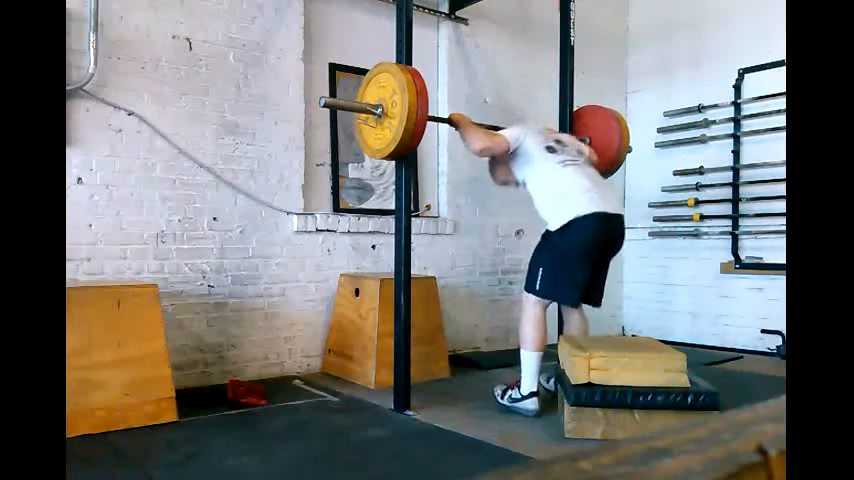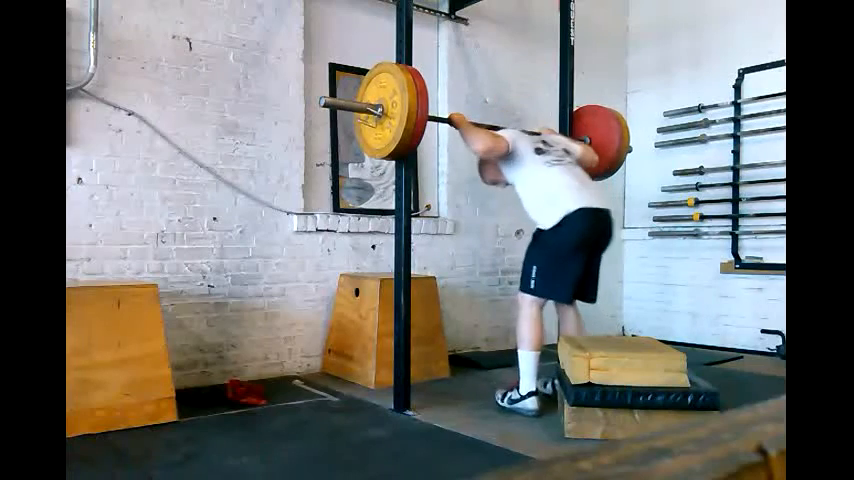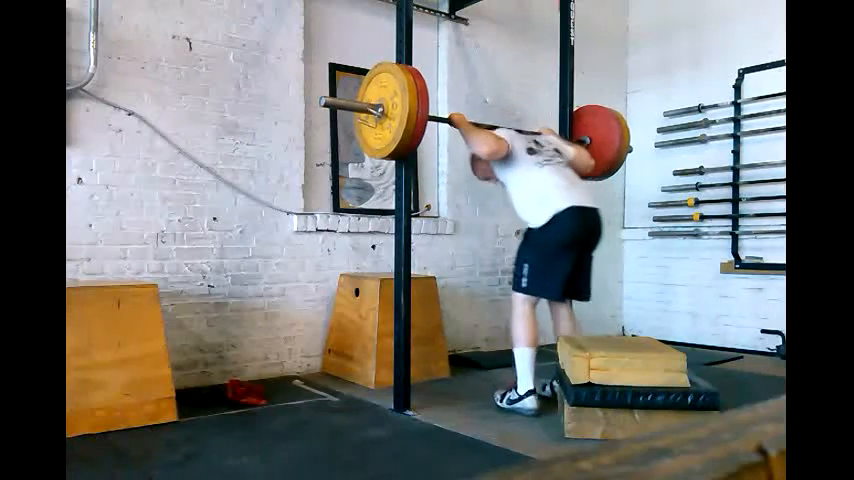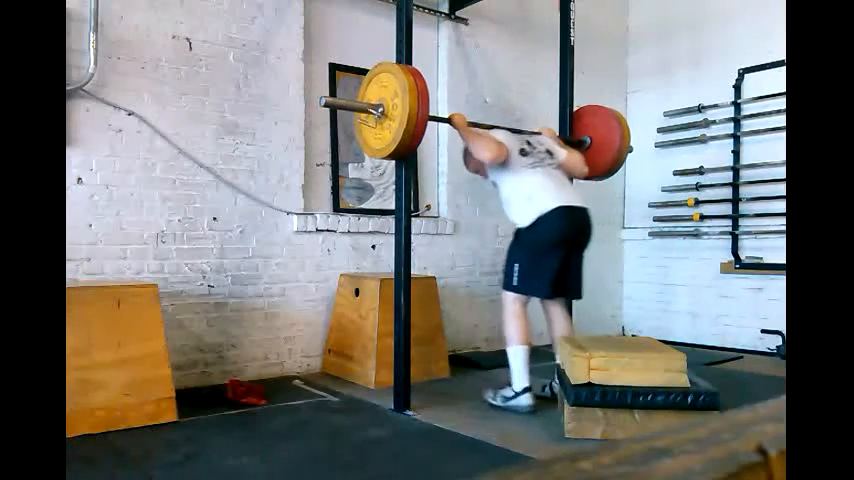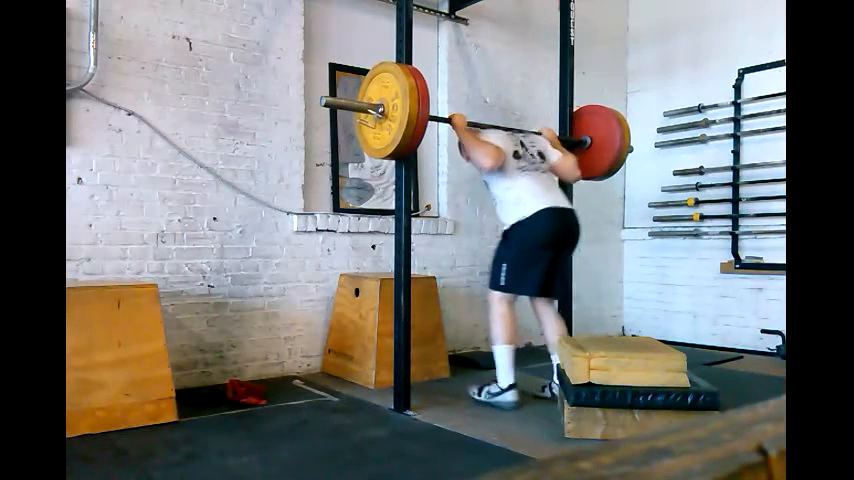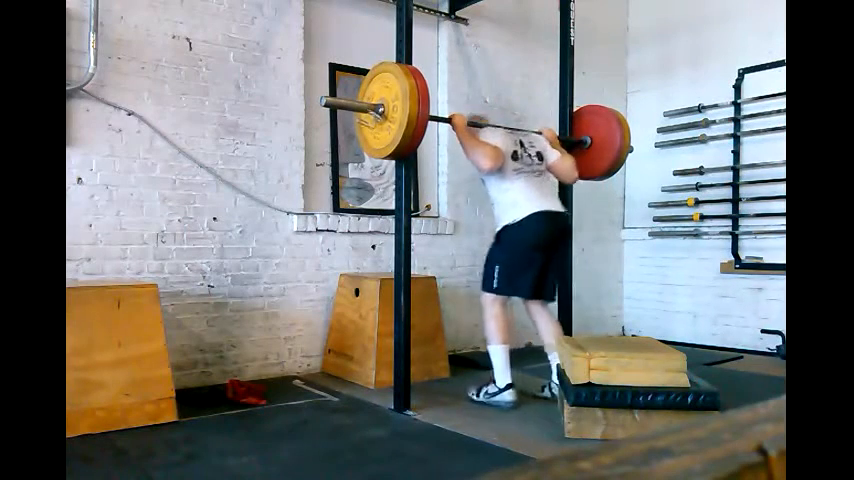
dt=0.1s
person 1, frame 1
left shoulder: (517, 137)
right shoulder: (556, 139)
left elbow: (480, 145)
right elbow: (593, 157)
left wrist: (460, 122)
left hip: (578, 224)
right hip: (611, 222)
left knee: (534, 302)
right knee: (571, 303)
left ankle: (526, 392)
person 1, frame 2
left shoulder: (509, 140)
right shoulder: (547, 141)
left elbow: (483, 145)
right elbow: (592, 158)
left wrist: (460, 122)
left hip: (568, 221)
right hip: (600, 219)
left knee: (529, 302)
right knee: (565, 301)
left ankle: (525, 393)
person 1, frame 3
left shoulder: (500, 138)
right shoulder: (542, 140)
left elbow: (486, 148)
right elbow: (588, 162)
left wrist: (462, 125)
right wrist: (556, 139)
left hip: (558, 220)
right hip: (588, 218)
left knee: (523, 301)
right knee: (560, 302)
left ankle: (524, 392)
person 1, frame 4
left shoulder: (495, 139)
right shoulder: (536, 141)
left elbow: (490, 152)
right elbow: (580, 167)
left wrist: (461, 126)
right wrist: (554, 141)
left hip: (547, 220)
right hip: (578, 218)
left knee: (513, 300)
right knee: (554, 301)
left ankle: (519, 390)
person 1, frame 5
left shoulder: (487, 137)
right shoulder: (533, 140)
left elbow: (489, 161)
right elbow: (573, 172)
left wrist: (460, 129)
right wrist: (553, 142)
left hip: (533, 222)
right hip: (565, 220)
left knee: (500, 299)
right knee: (543, 301)
left ankle: (504, 386)
right ankle: (562, 380)
person 1, frame 6
left shoulder: (487, 136)
right shoulder: (533, 139)
left elbow: (489, 162)
right elbow: (570, 173)
left wrist: (460, 129)
right wrist: (553, 141)
left hip: (526, 225)
right hip: (558, 223)
left knee: (493, 300)
right knee: (536, 303)
left ankle: (502, 386)
right ankle: (561, 380)
